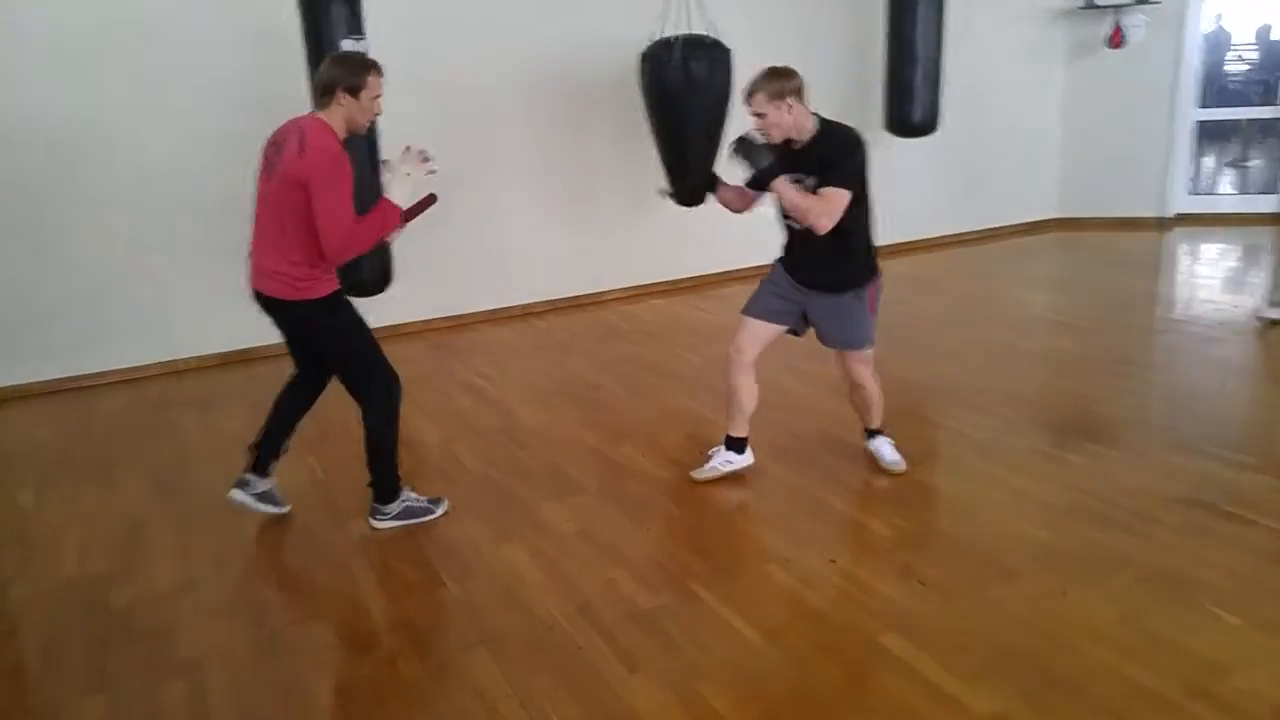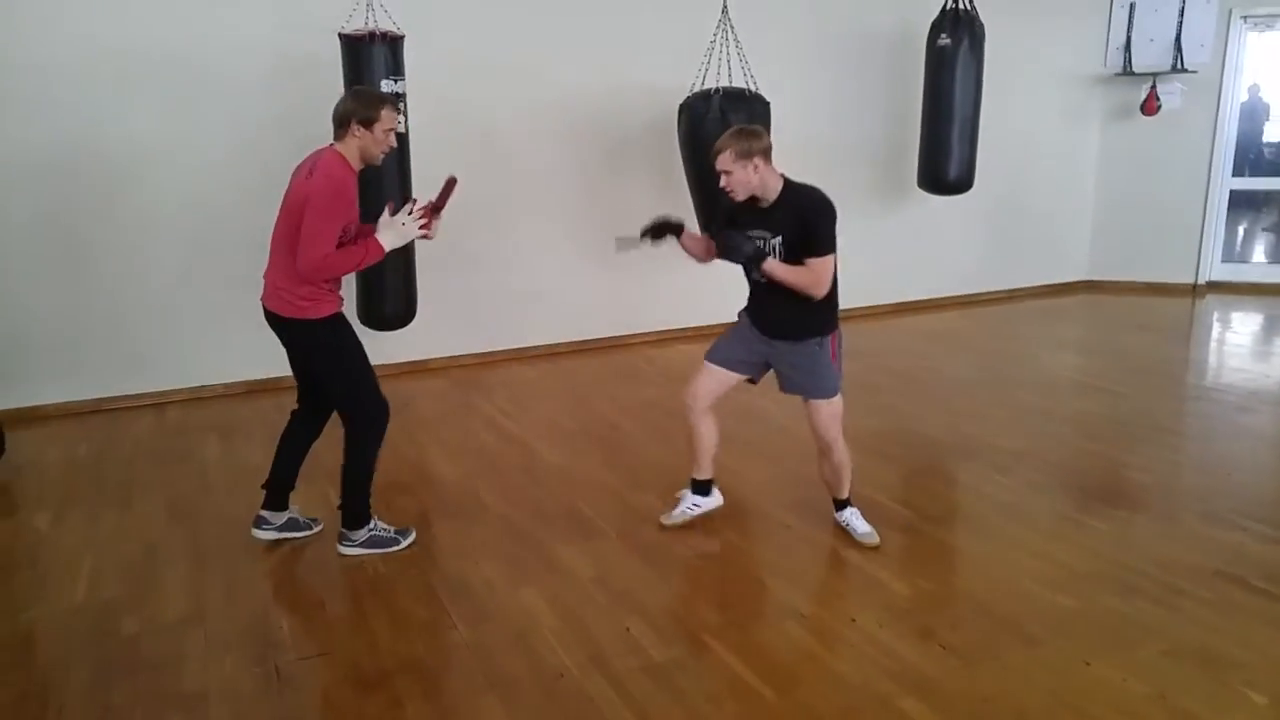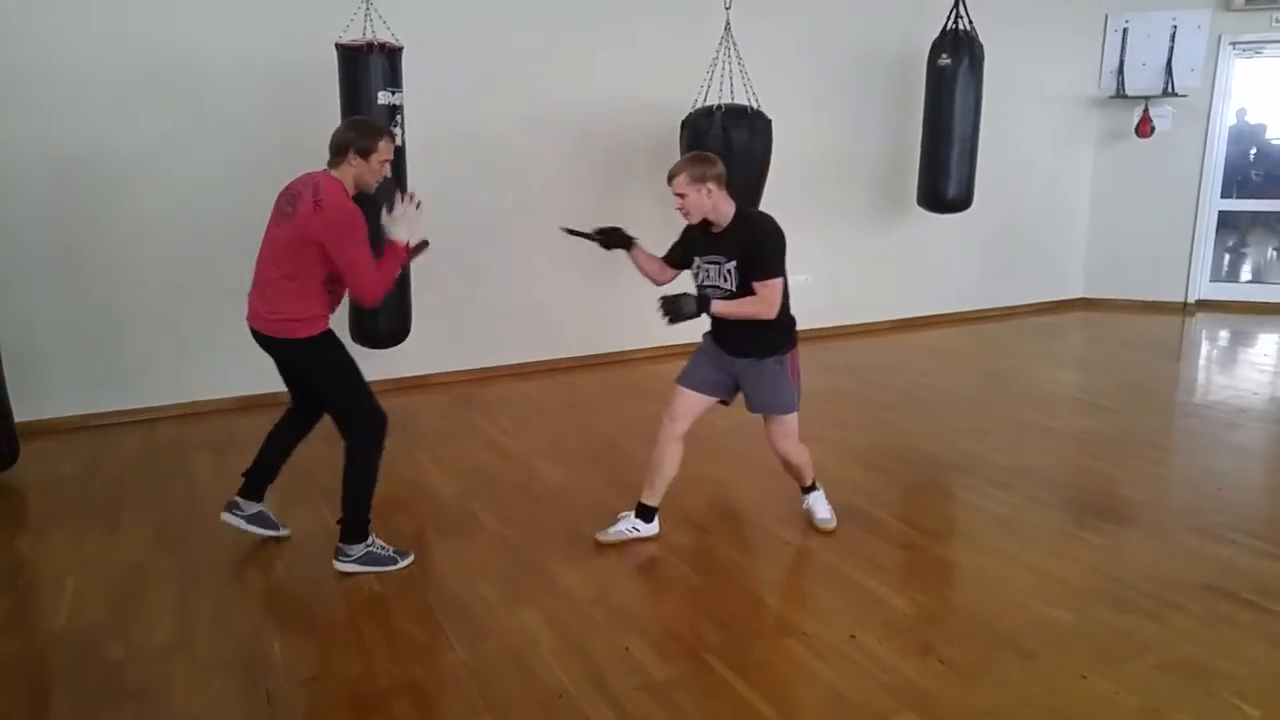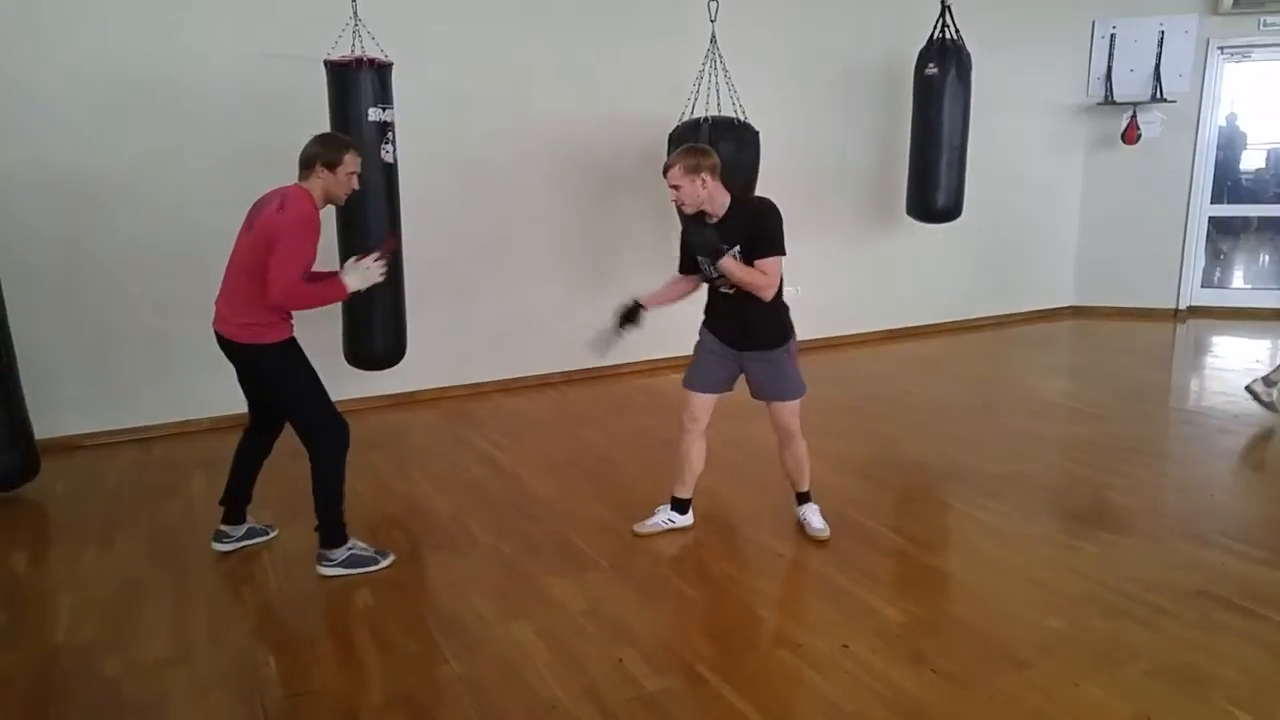
dt=0.5s
person 1, frame 1
left shoulder: (291, 134)
right shoulder: (327, 156)
right elbow: (340, 247)
left wrist: (375, 219)
right wrist: (393, 204)
left hip: (272, 285)
right hip: (306, 294)
left knee: (312, 375)
right knee: (380, 388)
left ankle: (255, 477)
right ankle: (387, 501)
person 1, frame 2
left shoulder: (325, 164)
right shoulder: (334, 181)
right elbow: (314, 264)
left wrist: (398, 230)
right wrist: (382, 243)
left hip: (290, 308)
right hip: (309, 314)
left knee: (315, 406)
right knee: (369, 413)
left ankle: (273, 512)
right ankle: (356, 527)
person 1, frame 3
left shoulder: (306, 187)
right shoulder: (340, 210)
right elbow: (369, 293)
left wrist: (388, 250)
right wrist: (399, 242)
left hip: (270, 322)
right hip: (298, 330)
left knee: (308, 407)
right knee: (368, 425)
left ankle: (246, 502)
right ankle: (353, 544)
person 1, frame 4
left shoulder: (281, 200)
right shoulder: (302, 215)
right elbow: (282, 292)
left wrist: (344, 274)
right wrist: (344, 286)
left hip: (238, 332)
right hip: (261, 337)
left knee: (266, 422)
right knee: (329, 434)
left ankle: (232, 525)
right ankle: (334, 548)
person 2, frame 1
left shoulder: (844, 144)
right shoulder: (780, 150)
left elbow: (823, 219)
right elbow: (744, 199)
left wrist: (771, 172)
right wrist: (715, 185)
left hip: (846, 282)
right hip: (792, 274)
left knee: (857, 371)
right knee: (740, 353)
left ankle: (875, 437)
right ankle: (735, 450)
person 2, frame 2
left shoulder: (812, 206)
right shoulder: (741, 207)
left elbow: (818, 285)
right elbow: (708, 251)
left wrist: (758, 259)
right wrist: (677, 230)
left hip: (810, 336)
right hip: (756, 325)
left knee: (828, 433)
right knee: (697, 397)
left ankle: (844, 509)
right ankle: (702, 493)
person 2, frame 3
left shoulder: (761, 230)
right shoulder: (695, 233)
left elbow: (768, 307)
right elbow: (663, 272)
left wrist: (703, 305)
right wrist: (629, 245)
left hip: (770, 353)
right hip: (720, 348)
left knee: (784, 443)
right knee: (672, 426)
left ankle: (812, 491)
right ankle: (644, 518)
person 2, frame 4
left shoulder: (761, 213)
right shoulder: (694, 227)
left elbow: (767, 287)
right elbow: (687, 280)
left wrist: (717, 255)
right wrist: (643, 305)
left hip: (770, 342)
right hip: (718, 339)
left knee: (788, 428)
right knee: (692, 424)
left ankle: (805, 505)
right ankle: (679, 510)
